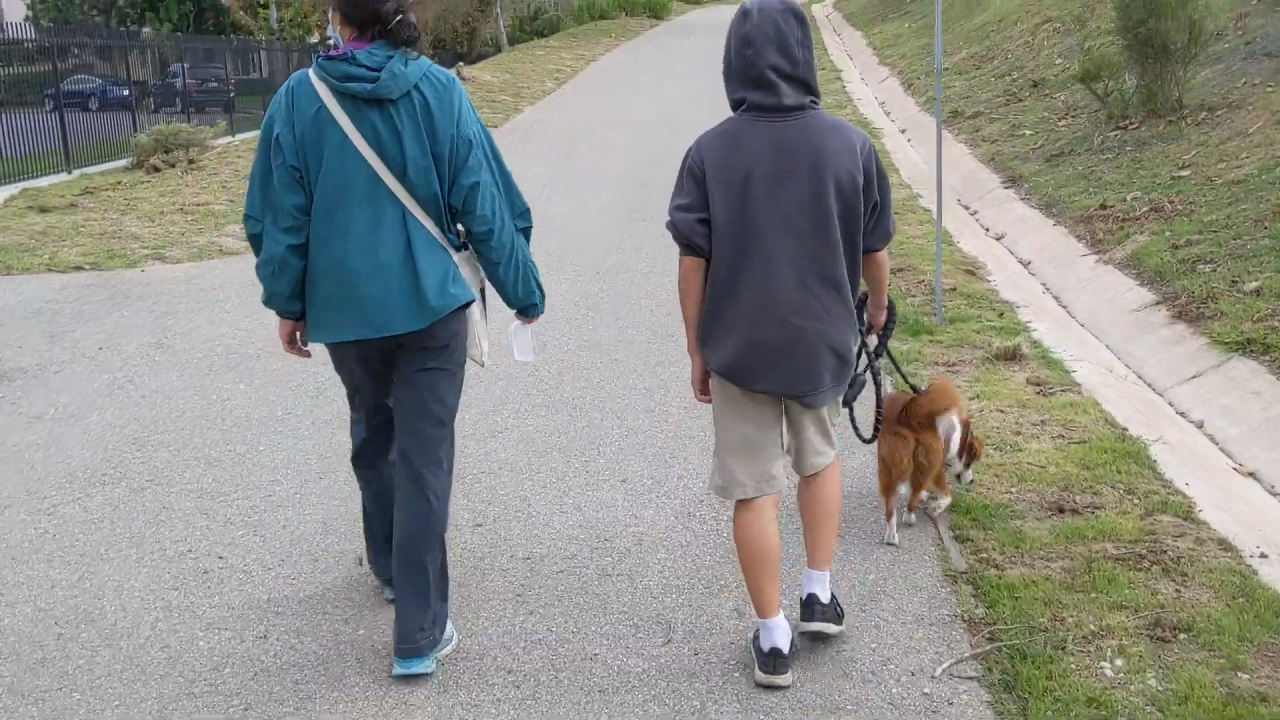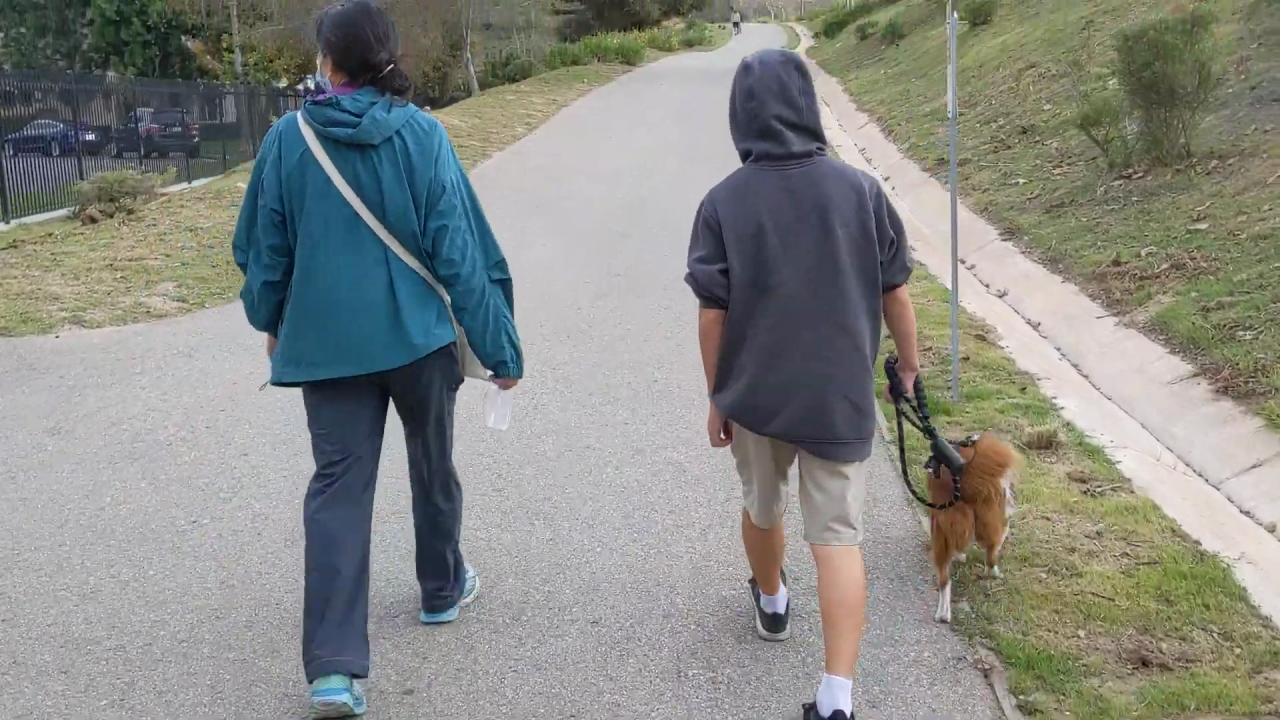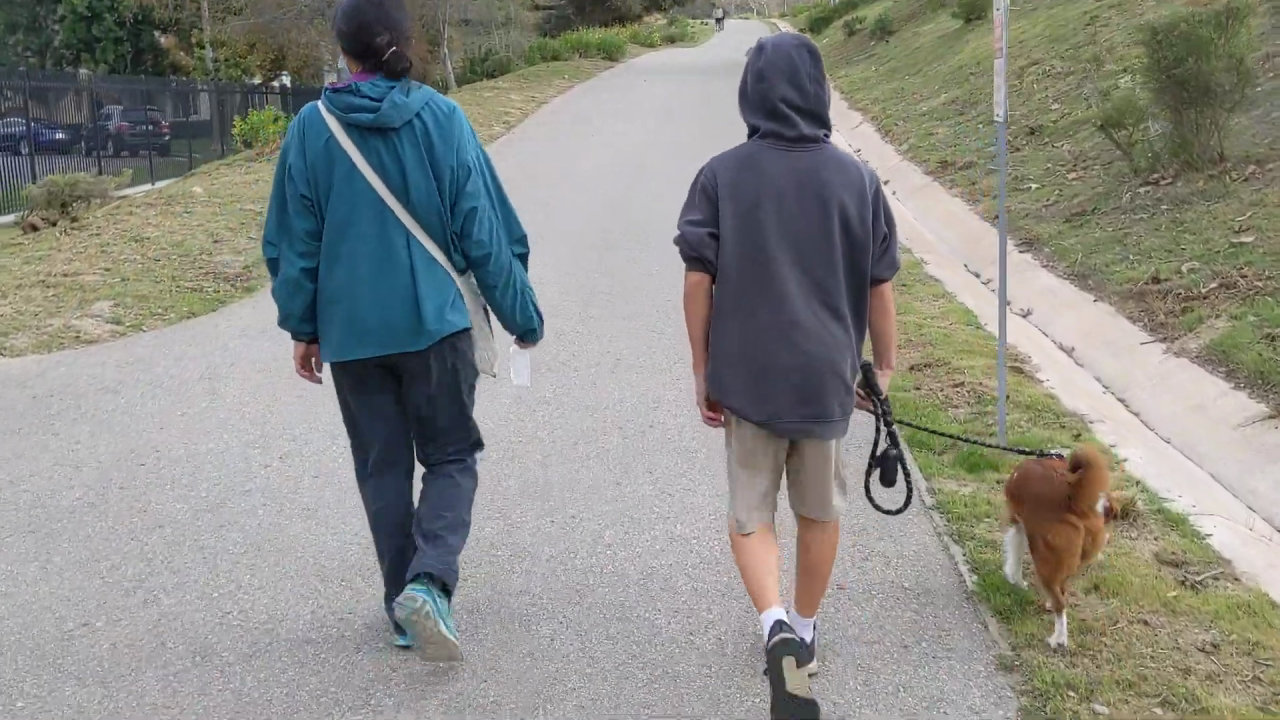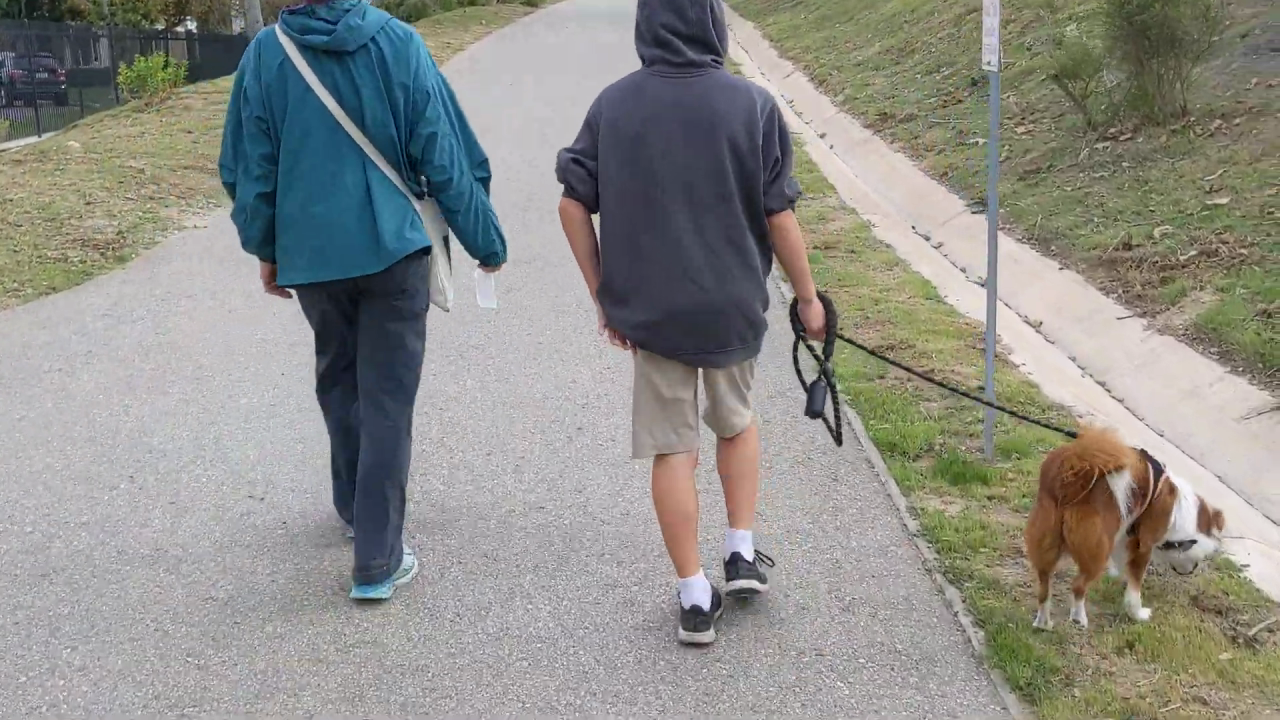
dt=0.7s
person 1, frame 1
left shoulder: (709, 151)
right shoulder: (851, 145)
left elbow: (692, 264)
right elbow: (875, 251)
left wrist: (696, 351)
right wrist: (877, 306)
left hip: (738, 349)
right hip: (823, 344)
left knee: (753, 489)
right knee: (820, 460)
left ankle: (772, 635)
right ankle: (820, 594)
person 1, frame 2
left shoulder: (723, 202)
right shoulder: (860, 190)
left elbow: (712, 312)
right elbow: (894, 292)
left wrist: (715, 396)
right wrist: (909, 364)
left hip: (754, 393)
right hip: (839, 395)
left knee: (762, 508)
right knee: (837, 537)
left ankle: (771, 604)
person 1, frame 3
left shoulder: (720, 175)
right shoulder: (857, 179)
left elbow: (697, 281)
right elbow: (878, 287)
left wrist: (701, 371)
right wrist: (884, 365)
left hip: (746, 376)
right hip: (825, 376)
left knee: (751, 516)
right knee: (819, 509)
left ankle: (778, 624)
right ankle: (805, 629)
person 1, frame 4
left shoulder: (613, 105)
right shoulder: (753, 105)
left elbow: (572, 207)
right elbow: (778, 216)
left wrist: (603, 295)
right wrist: (807, 298)
left hip: (650, 311)
right hip: (734, 304)
left knee: (672, 451)
right knee: (735, 423)
left ankle: (694, 598)
right ankle: (741, 553)
person 2, frame 1
left shoulder: (299, 99)
right shoulder: (439, 90)
left elbow: (278, 218)
right elbow: (485, 204)
left wrist: (288, 304)
right wrist: (524, 290)
left hip: (344, 307)
right hip: (431, 302)
left knee: (373, 436)
right knee: (423, 458)
left ankle: (390, 566)
right ankle: (419, 636)
person 2, frame 2
left shoulder: (287, 139)
right shoulder: (422, 136)
left elbow: (262, 251)
right elbow: (462, 252)
left wrist: (271, 319)
right wrist: (500, 346)
left hip: (328, 346)
right hip: (419, 336)
left knee: (338, 493)
right knee: (432, 462)
right ankle: (441, 587)
person 2, frame 3
left shoulder: (311, 129)
right shoulder: (442, 119)
left elbow: (291, 246)
right elbow: (487, 232)
left wrist: (302, 329)
right wrist: (523, 315)
left hip: (351, 331)
right hip: (436, 322)
left knee: (381, 467)
right knee: (451, 458)
left ankle: (406, 594)
right ankle: (427, 587)
person 2, frame 4
left shoulder: (265, 53)
left elbow: (248, 168)
right elbow: (445, 159)
left wrist: (265, 247)
right wrist: (486, 241)
left hip: (310, 252)
right hip: (393, 248)
left knee: (340, 374)
right knee: (387, 396)
left ankle: (357, 507)
right ankle: (377, 559)
